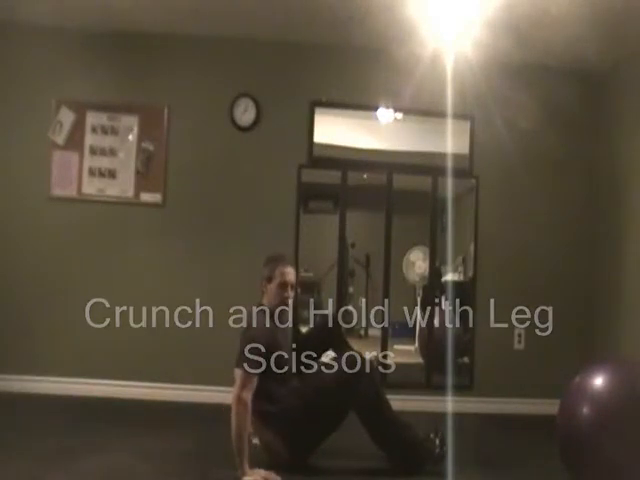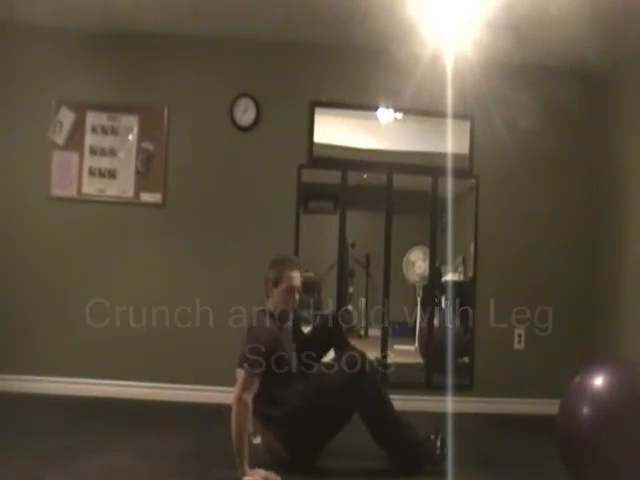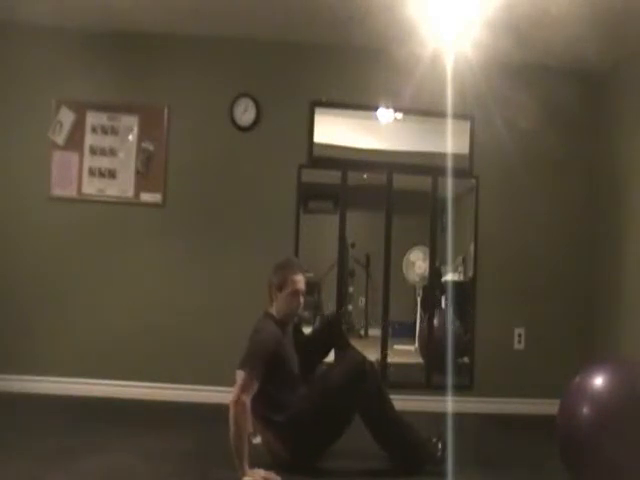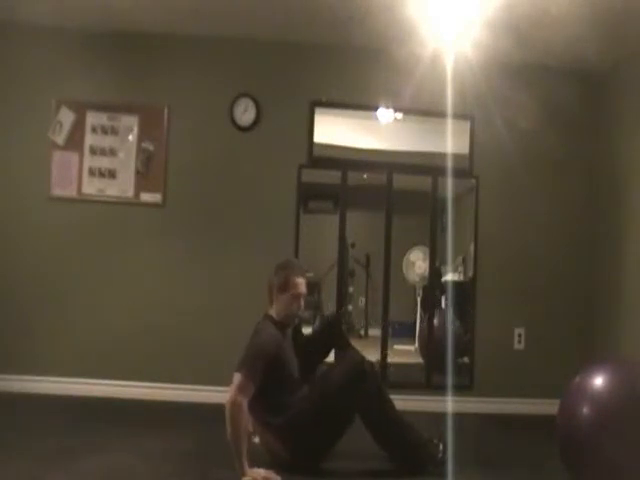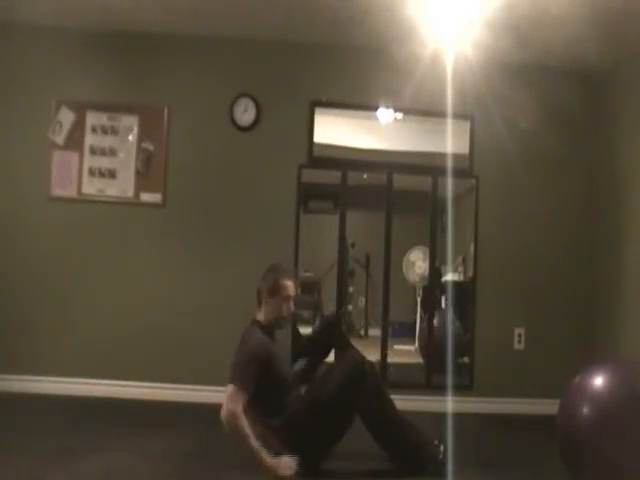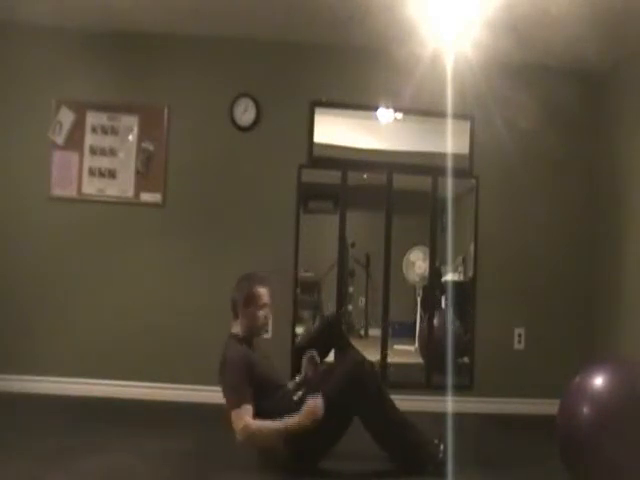
dt=0.2s
person 1, frame 1
left shoulder: (281, 318)
right shoulder: (258, 331)
right elbow: (241, 398)
left hip: (291, 414)
right hip: (284, 436)
right knee: (355, 371)
right ankle: (412, 452)
person 1, frame 2
left shoulder: (282, 322)
right shoulder: (263, 333)
right elbow: (241, 399)
left hip: (295, 418)
right hip: (290, 439)
right knee: (357, 369)
right ankle: (413, 453)
person 1, frame 3
left shoulder: (284, 326)
right shoulder: (266, 336)
right elbow: (239, 400)
left hip: (295, 423)
right hip: (293, 442)
right knee: (358, 369)
right ankle: (415, 454)
person 1, frame 4
left shoulder: (282, 328)
right shoulder: (266, 338)
right elbow: (235, 401)
left hip: (297, 426)
right hip: (295, 442)
right knee: (358, 370)
right ankle: (416, 455)
person 1, frame 5
left shoulder: (266, 334)
right shoulder: (255, 344)
right elbow: (230, 412)
right wrist: (268, 460)
left hip: (297, 425)
right hip: (295, 443)
right knee: (358, 370)
right ankle: (417, 456)
person 1, frame 6
left shoulder: (245, 348)
right shoulder: (236, 357)
right elbow: (243, 429)
right wrist: (297, 421)
left hip: (293, 418)
right hip: (295, 441)
right knee: (358, 371)
right ankle: (419, 457)
